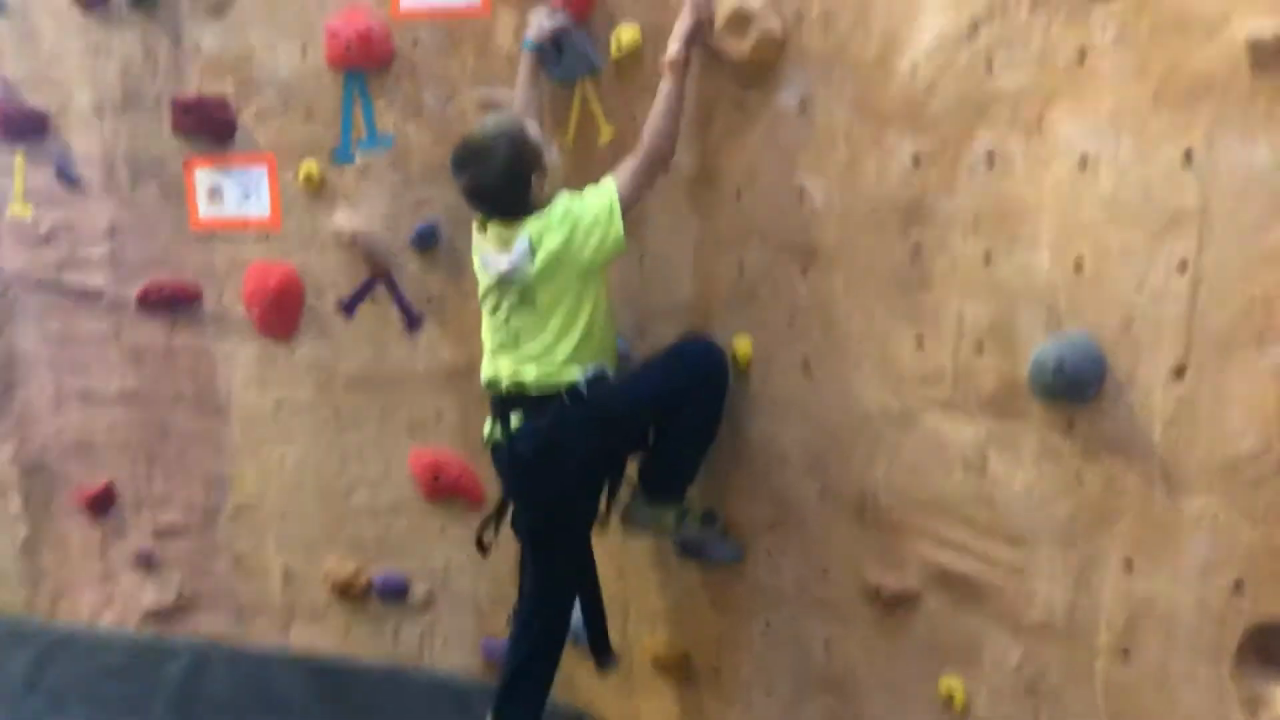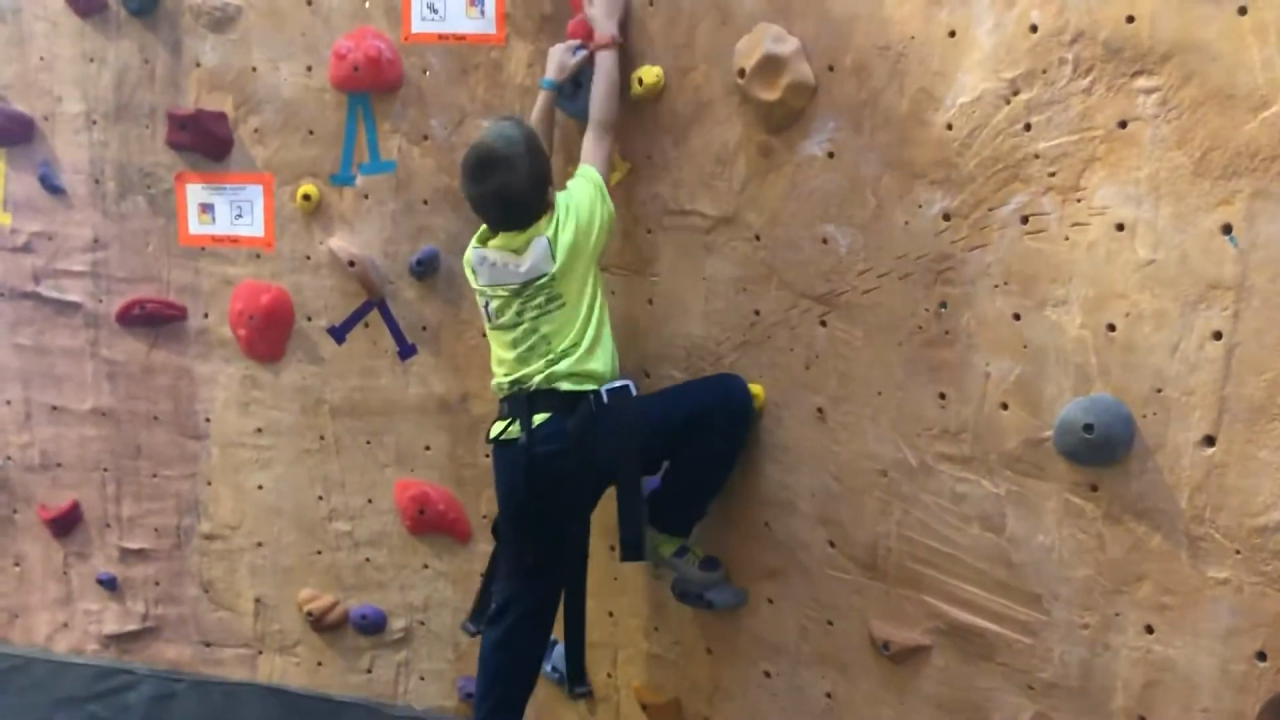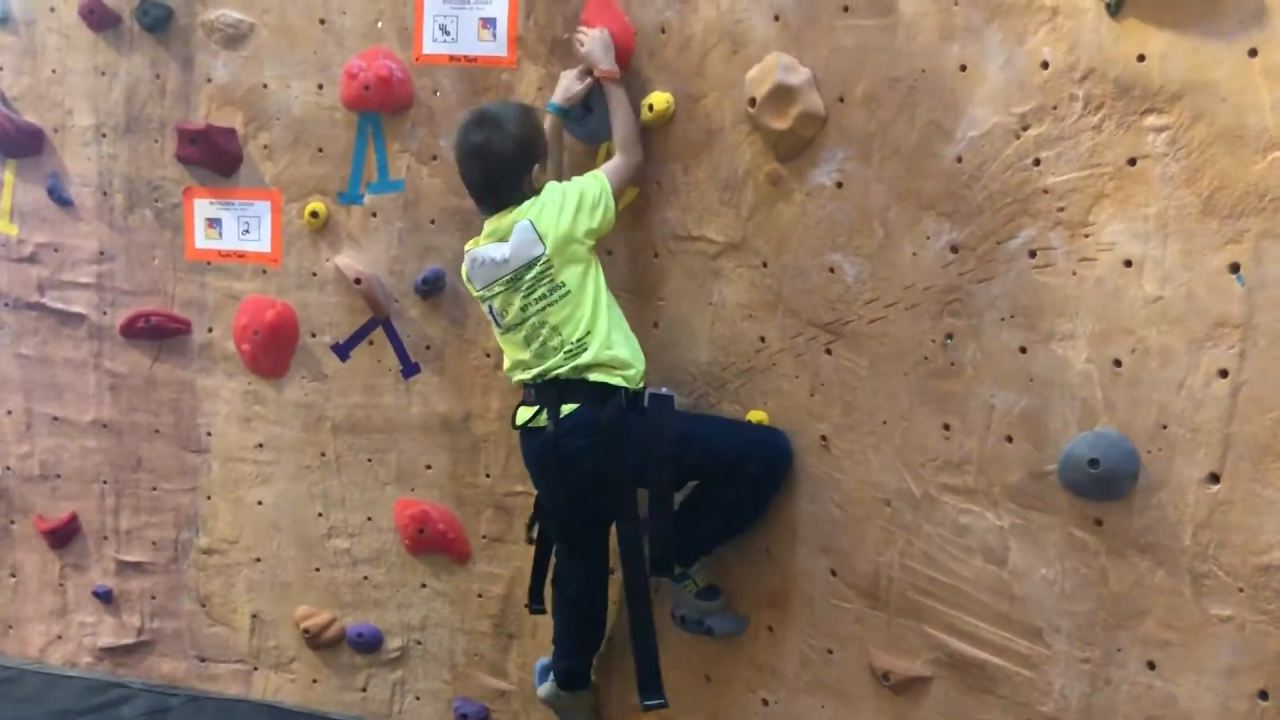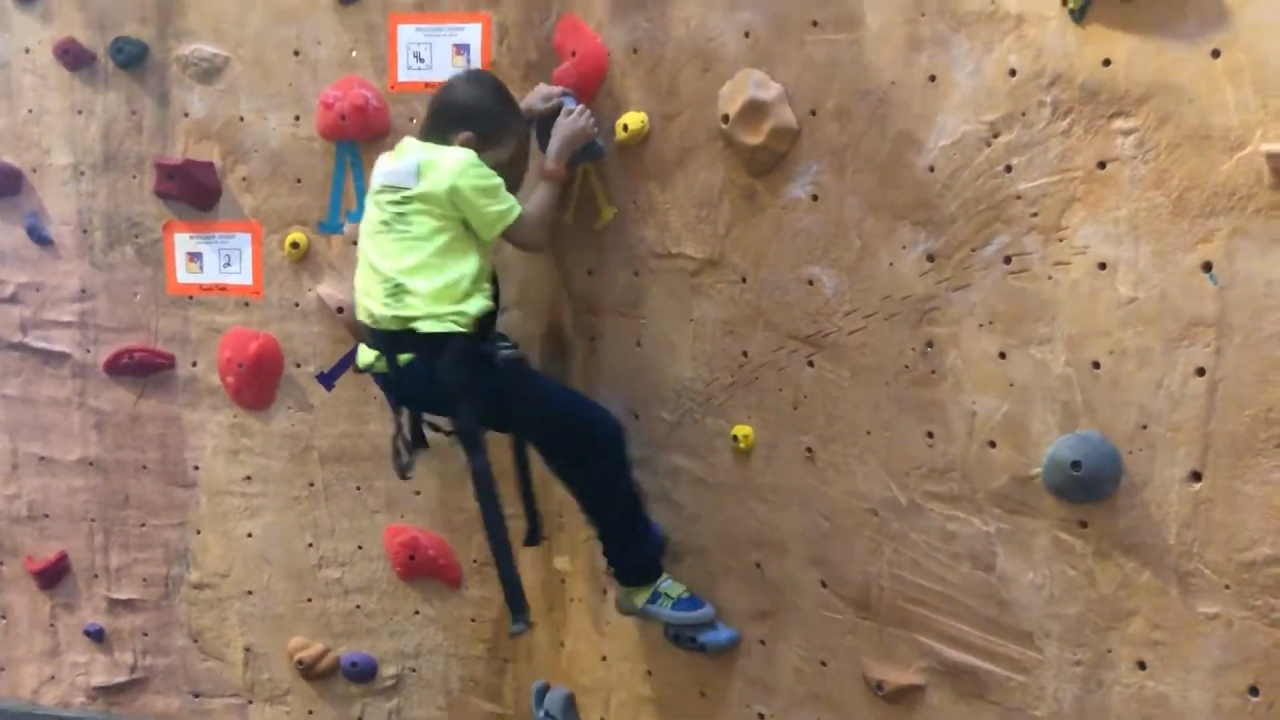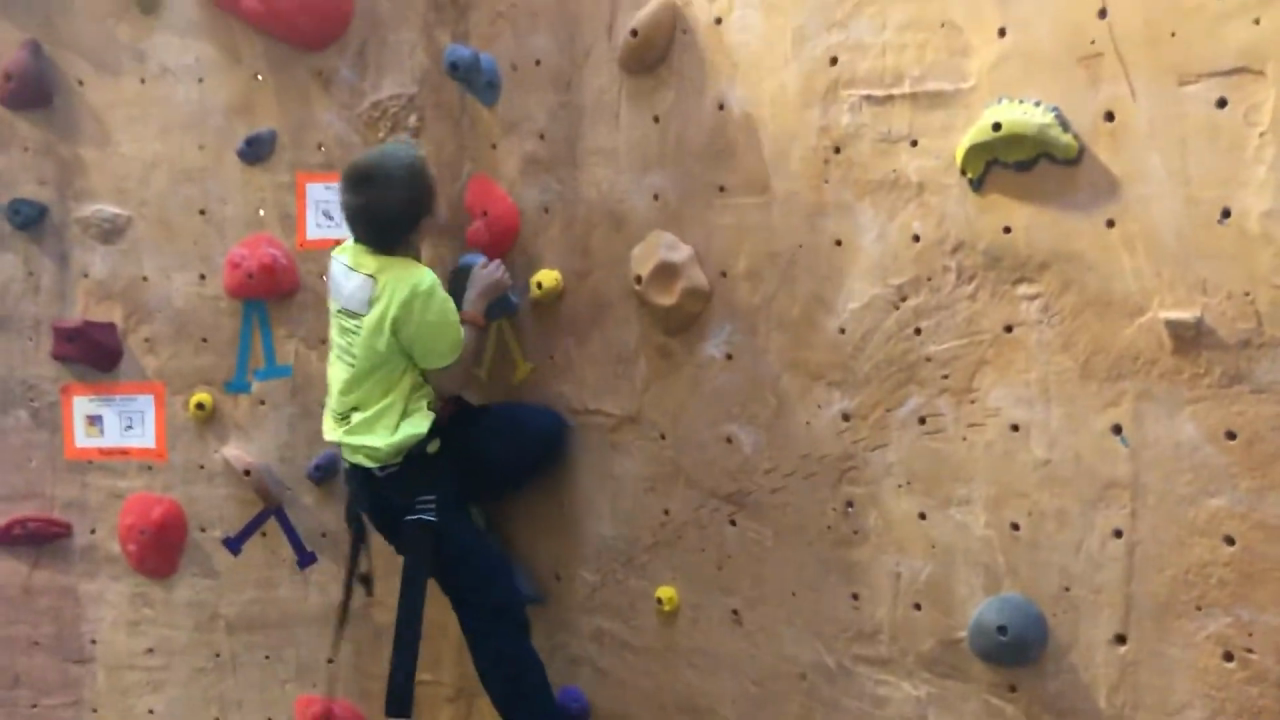
dt=1s
person 1, frame 1
left shoulder: (486, 232)
right shoulder: (563, 222)
left elbow: (518, 130)
right elbow: (651, 152)
left hip: (519, 436)
right hip: (573, 421)
left knee: (548, 579)
right knee: (700, 359)
right ankle: (658, 501)
person 1, frame 2
left shoulder: (479, 255)
right shoulder: (572, 224)
left elbow: (511, 186)
right elbow: (602, 126)
left wrist: (549, 87)
left hip: (520, 442)
right hip: (588, 427)
left knee: (522, 595)
right knee: (727, 399)
right ankle: (664, 532)
person 1, frame 3
left shoulder: (476, 257)
right shoulder: (555, 214)
right elbow: (631, 157)
left wrist: (556, 112)
right wrist: (607, 71)
left hip: (543, 432)
right hip: (603, 420)
left knee: (581, 557)
right knee: (765, 452)
right ankle: (673, 560)
person 1, frame 4
left shoulder: (395, 160)
right shoulder: (458, 167)
left elbow: (499, 196)
right elbow: (532, 233)
left wrist: (520, 122)
right wrist: (558, 153)
left hip: (389, 356)
right hip: (436, 357)
right knee: (593, 435)
right ankle: (639, 580)
person 1, frame 5
left shoulder: (349, 255)
right shoulder: (418, 288)
right elbow: (451, 381)
right wrist: (475, 303)
left hip: (373, 446)
right hip: (400, 470)
left knee: (543, 430)
right knee: (492, 598)
left ankle: (451, 517)
